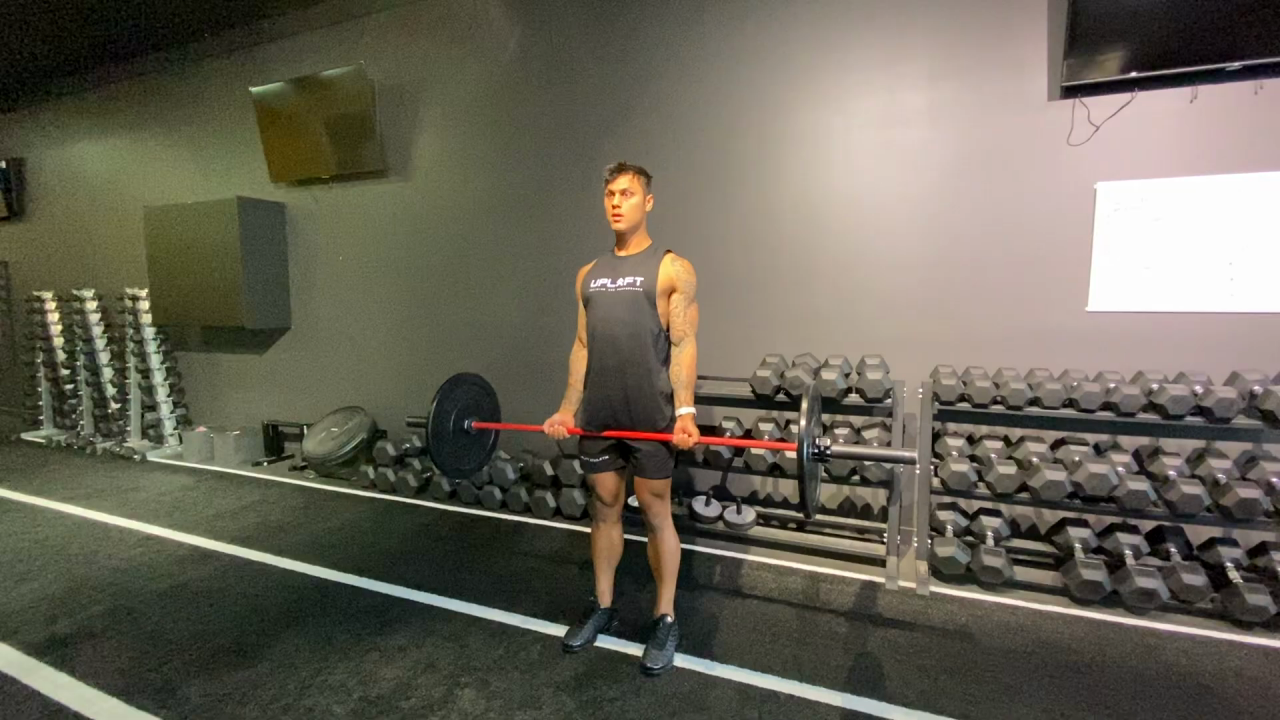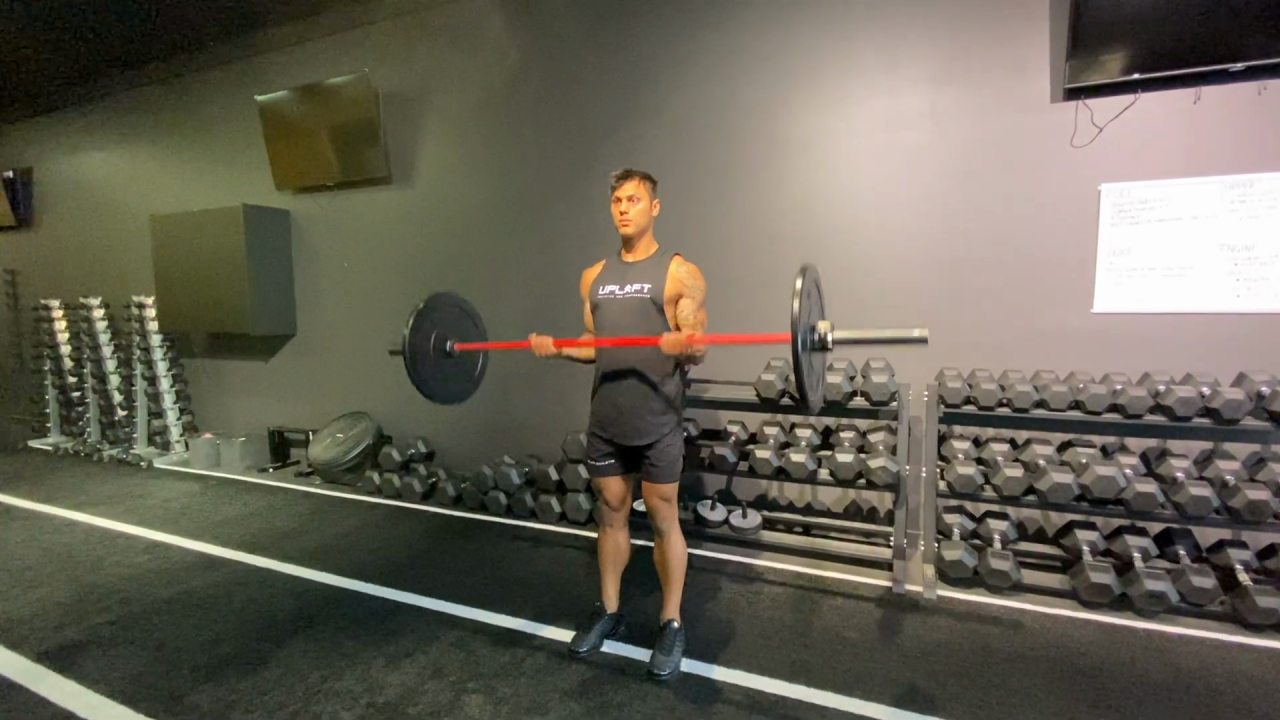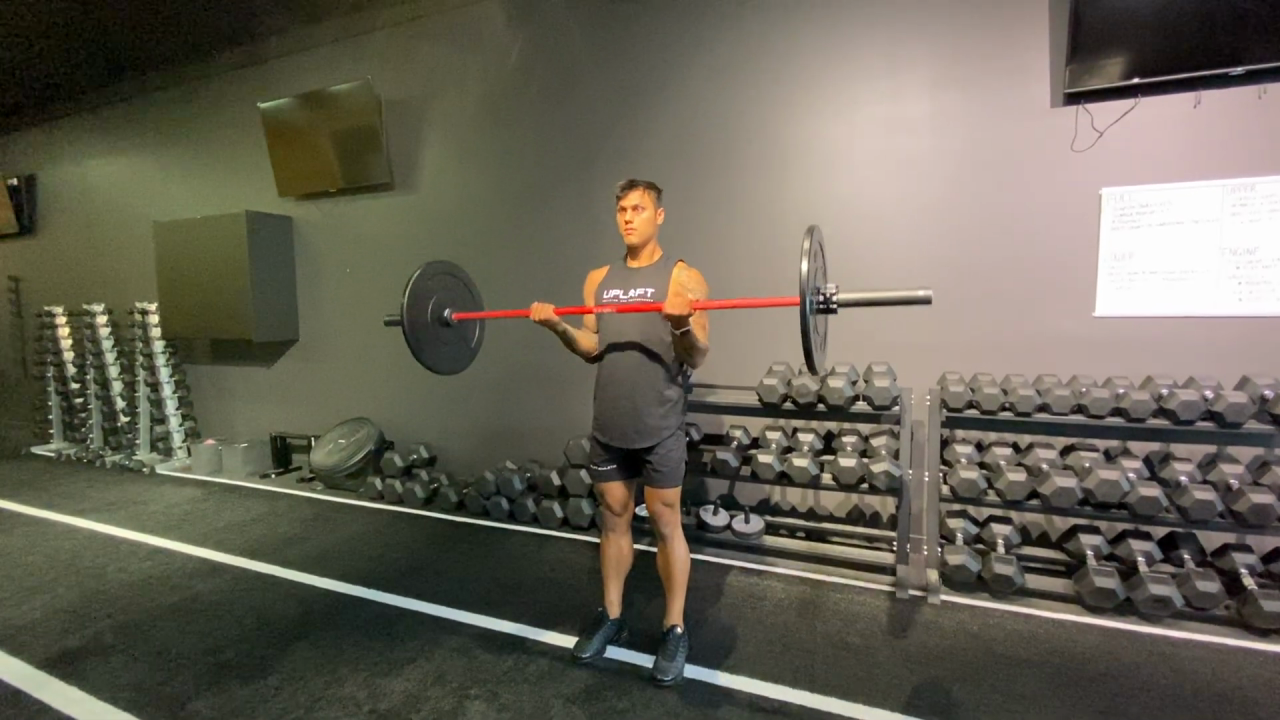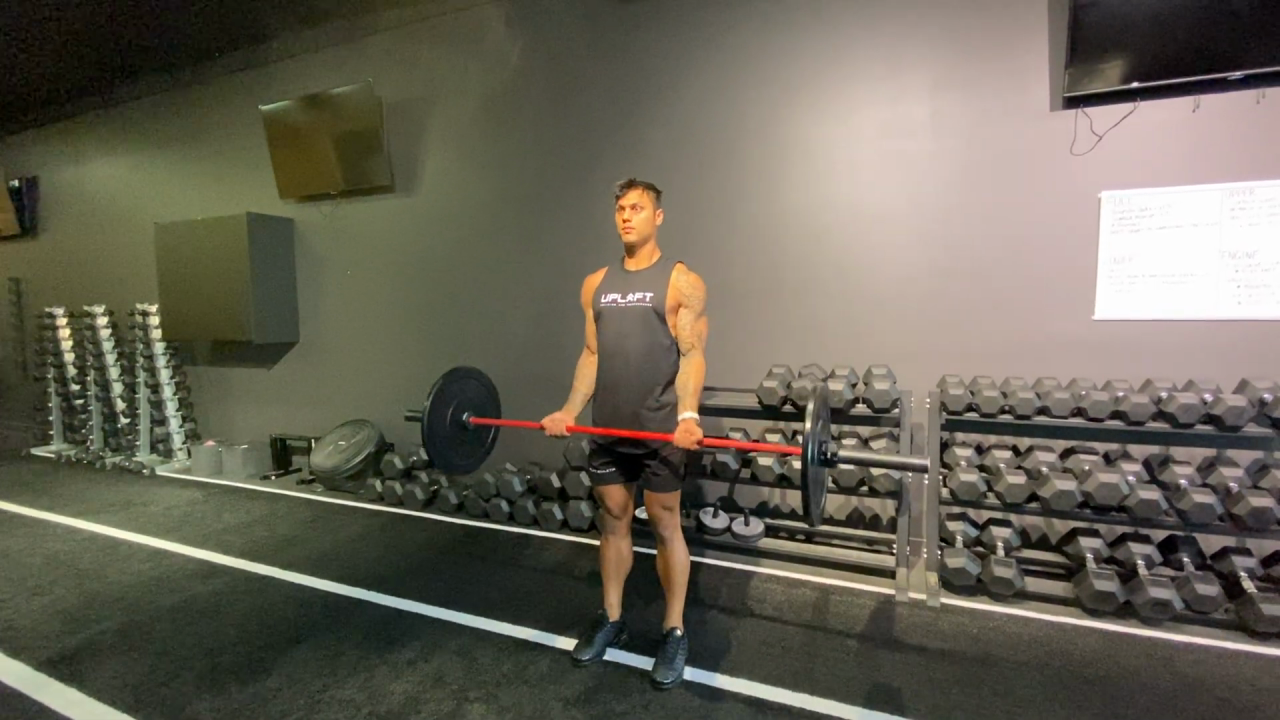
dt=1s
person 1, frame 1
left shoulder: (673, 269)
right shoulder: (590, 274)
left elbow: (684, 345)
right elbow: (582, 345)
left wrist: (685, 410)
right wrist: (568, 406)
left hip: (650, 416)
right hip: (597, 415)
left knee: (656, 515)
right knee: (604, 510)
left ankle: (665, 619)
right ankle: (602, 606)
person 1, frame 2
left shoulder: (680, 272)
right shoulder: (594, 276)
left elbow: (698, 348)
left wrist: (685, 346)
right wrist: (559, 348)
left hip: (658, 420)
right hip: (606, 419)
left knee: (663, 520)
right knee: (610, 514)
left ankle: (672, 624)
right ankle: (608, 611)
person 1, frame 3
left shoulder: (683, 276)
right shoulder: (598, 279)
left elbow: (697, 355)
right elbow: (593, 347)
left wrist: (683, 322)
right wrist: (559, 326)
left hip: (659, 425)
right hip: (608, 423)
left knee: (665, 523)
right knee: (613, 518)
left ankle: (674, 629)
right ankle: (610, 616)
person 1, frame 4
left shoulder: (682, 282)
right shoulder: (596, 283)
left elbow: (692, 355)
right elbow: (592, 354)
left wrist: (688, 415)
right wrist: (569, 411)
left hip: (659, 429)
right hip: (606, 428)
left knee: (665, 526)
right knee: (612, 522)
left ankle: (674, 632)
right ankle: (611, 619)
